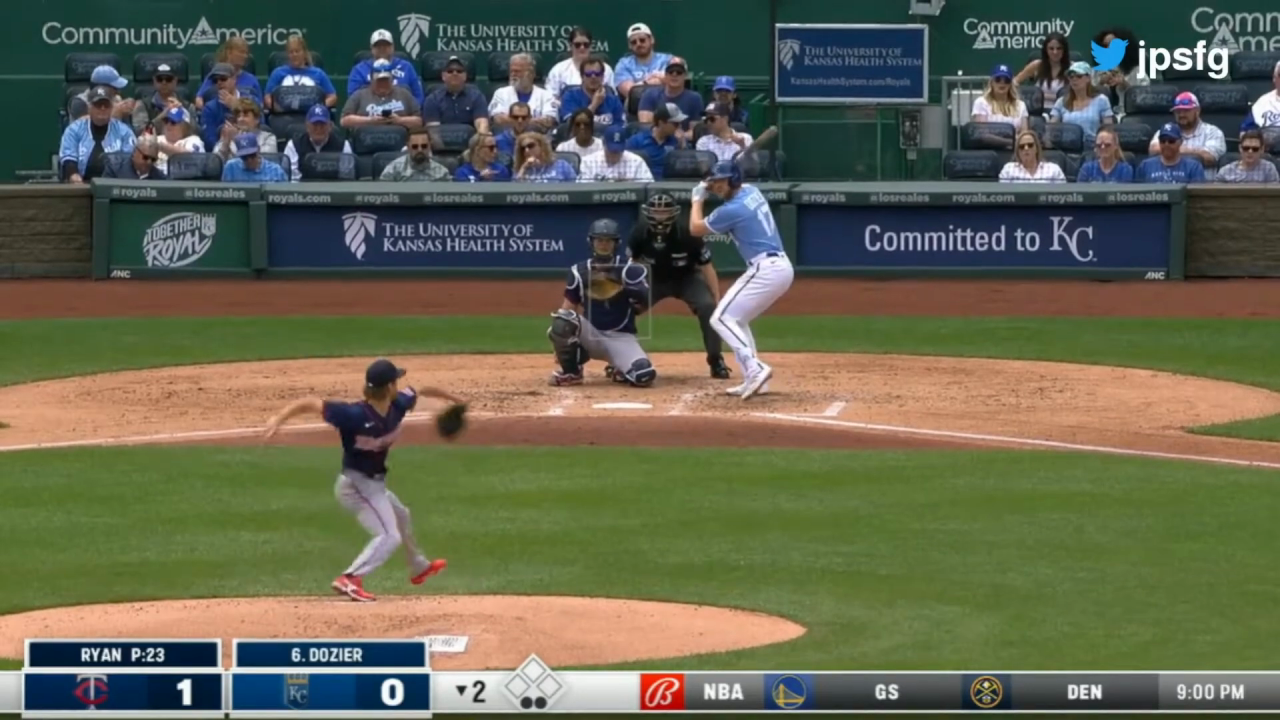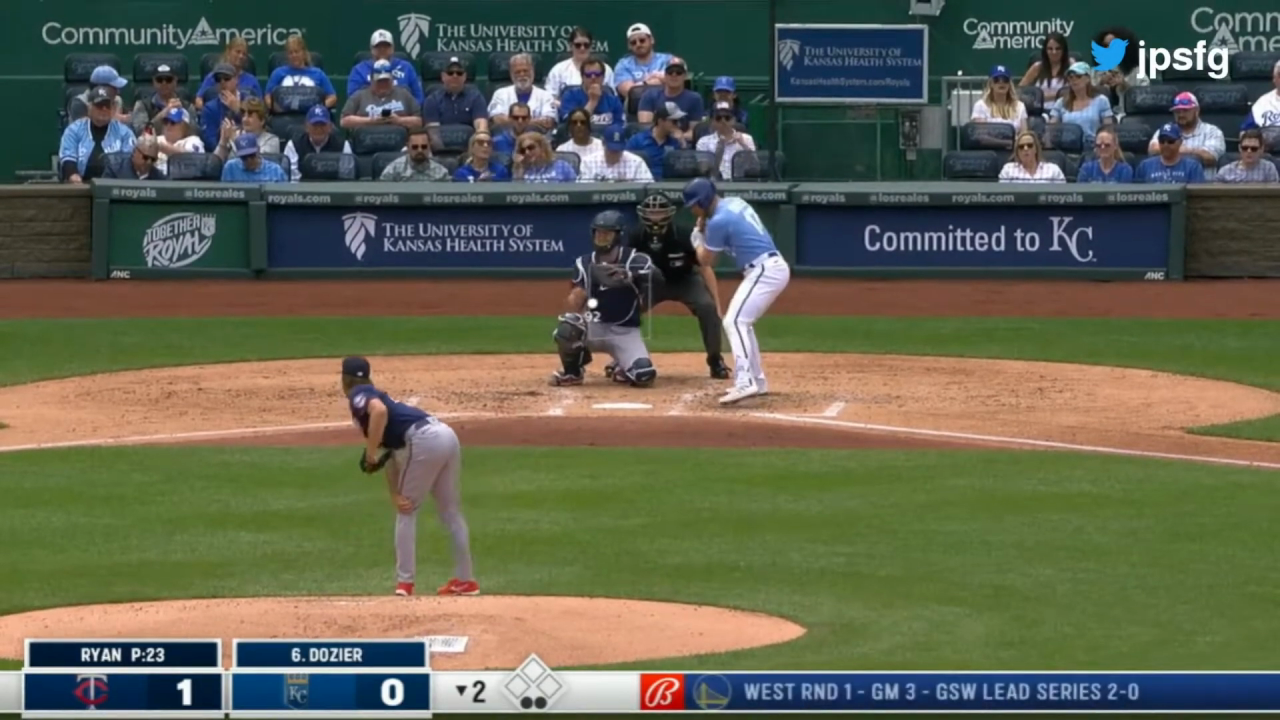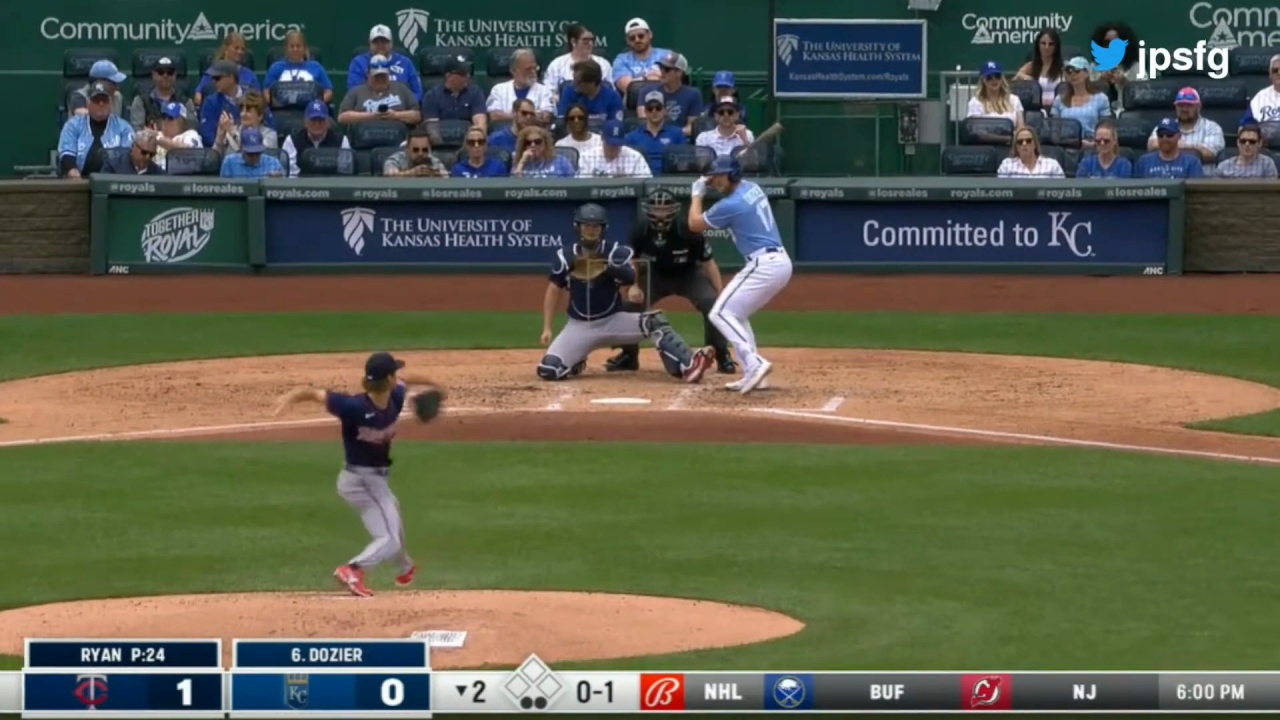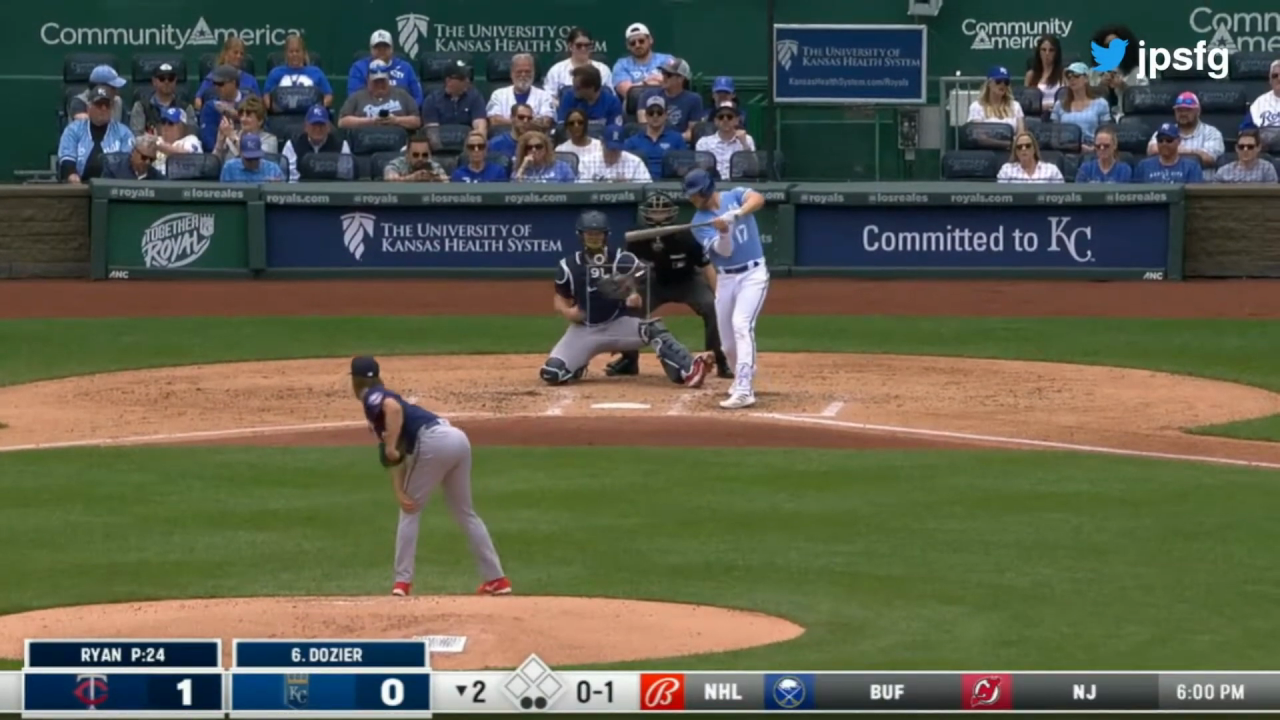
dt=1s
person 1, frame 1
left shoulder: (397, 402)
right shoulder: (354, 414)
left elbow: (419, 391)
right elbow: (308, 403)
left wrist: (450, 397)
right wrist: (277, 419)
left hip: (374, 483)
right hip: (357, 485)
left knee: (401, 518)
right knee: (390, 537)
left ankle: (420, 567)
right ankle: (348, 579)
person 1, frame 2
left shoulder: (358, 395)
left elbow: (379, 410)
right elbow: (391, 457)
left wrist: (371, 451)
right wrist: (396, 494)
left hip: (424, 440)
right hip: (445, 435)
left knee: (407, 513)
right knee: (449, 511)
left ankle: (405, 581)
right ankle: (465, 579)
person 1, frame 3
left shoulder: (395, 397)
right shoulder: (356, 406)
left elbow: (401, 378)
right elbow: (312, 393)
left wrist: (424, 381)
right wrist: (286, 399)
left hip: (375, 478)
right hip: (362, 480)
left knee: (391, 523)
right knee: (390, 540)
left ankle: (405, 569)
right ankle: (350, 570)
person 1, frame 4
left shoulder: (372, 397)
right shoulder: (379, 406)
left elbow: (394, 407)
right elbow: (398, 456)
left wrist: (391, 448)
right wrist: (399, 491)
left hip: (433, 443)
right hip: (456, 438)
left knee: (411, 512)
right knee: (465, 513)
left ankle: (402, 581)
right ankle: (495, 579)
person 2, frame 1
left shoulder: (731, 210)
right shoulder: (752, 191)
left elbow: (696, 229)
left wrist: (697, 199)
right wrist: (710, 189)
left hip: (766, 270)
right hip: (782, 268)
left knee: (721, 318)
right knee: (735, 320)
left ankle: (755, 370)
right ankle: (754, 380)
person 2, frame 2
left shoulder: (718, 221)
right shoulder: (734, 202)
left elbow: (706, 261)
left wrist: (698, 241)
left hip: (765, 271)
right hip: (774, 268)
left knee: (734, 320)
right knee: (741, 323)
left ankle: (746, 382)
right ankle: (754, 380)
person 2, frame 3
left shoulder: (730, 205)
right shoulder: (752, 188)
left elbow: (695, 224)
left wrist: (696, 194)
right wrist: (709, 184)
left hip: (764, 265)
right hip: (780, 263)
left knee: (720, 313)
right knee: (735, 315)
left ankle: (754, 365)
right ankle: (754, 375)
person 2, frame 4
left shoulder: (736, 195)
right shoulder: (700, 222)
left elbow: (758, 200)
right elbow: (725, 251)
left wrist: (734, 215)
right wrist: (723, 232)
left hip: (753, 274)
right hip: (725, 279)
left knee: (741, 326)
right knee: (728, 338)
left ankle: (744, 391)
right ankle: (744, 376)
person 3, frame 1
left shoulder: (688, 235)
right shoulder: (639, 233)
left elbow: (707, 268)
left wrist: (718, 301)
left hip: (687, 279)
right hip: (653, 279)
left knee: (708, 307)
left ankle: (715, 360)
person 3, frame 2
left shoulder: (686, 235)
right shoulder: (635, 236)
left elbow: (705, 269)
left wrist: (717, 302)
left hip: (685, 280)
left knee: (708, 307)
left ankle: (715, 360)
person 3, frame 3
left shoulder: (689, 232)
right shoulder: (640, 231)
left elbow: (709, 263)
left wrist: (721, 295)
right wrist: (633, 286)
left hip: (689, 275)
right hip: (656, 276)
left knee: (712, 304)
right knee: (628, 305)
left ankle: (722, 355)
right ankle: (629, 355)
person 3, frame 4
left shoulder: (685, 237)
right shoulder: (639, 238)
left elbow: (707, 268)
left hip: (687, 282)
right hip: (655, 283)
left knee: (713, 307)
left ankle: (722, 360)
right ankle: (629, 359)
person 4, frame 1
left shoulder: (630, 269)
right shoulder: (579, 271)
left elbow: (645, 299)
right elbow: (568, 307)
left wrist: (622, 287)
right wrist: (561, 340)
left hip: (620, 337)
right hip: (590, 334)
left knee: (644, 375)
right knee: (562, 319)
left ankle: (620, 370)
right ankle: (571, 372)
person 4, frame 2
left shoulder: (635, 260)
right shoulder: (583, 263)
left elbow: (656, 278)
right elbow: (575, 306)
left wrist: (631, 274)
right wrist: (576, 297)
left hip: (627, 332)
right hip: (596, 326)
left knee: (644, 375)
right knee: (567, 327)
left ankle: (623, 369)
right ankle: (572, 373)
person 4, frame 3
left shoulder: (617, 251)
right shoulder: (565, 256)
left elbow: (630, 277)
right elbow: (554, 292)
left wrist: (605, 267)
right wrist: (547, 328)
left hip: (613, 320)
right hip: (580, 326)
left knee: (654, 321)
right knee: (548, 370)
left ankle: (688, 366)
right ankle: (576, 363)
person 4, frame 4
left shoulder: (620, 259)
right shoulder: (568, 265)
left elbow: (645, 273)
right elbow: (558, 299)
left wrist: (630, 280)
right wrist: (568, 312)
left hip: (617, 325)
right hip: (583, 331)
left knee: (653, 329)
right knee: (551, 373)
left ankle: (689, 370)
right ankle: (577, 366)
